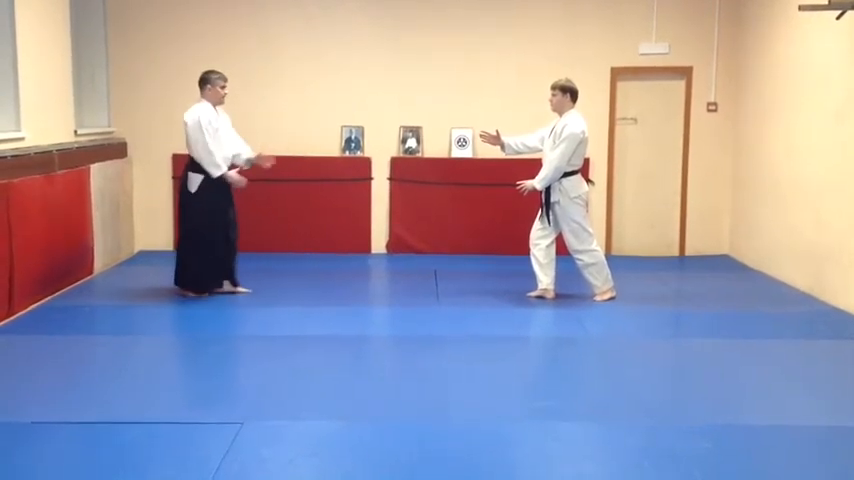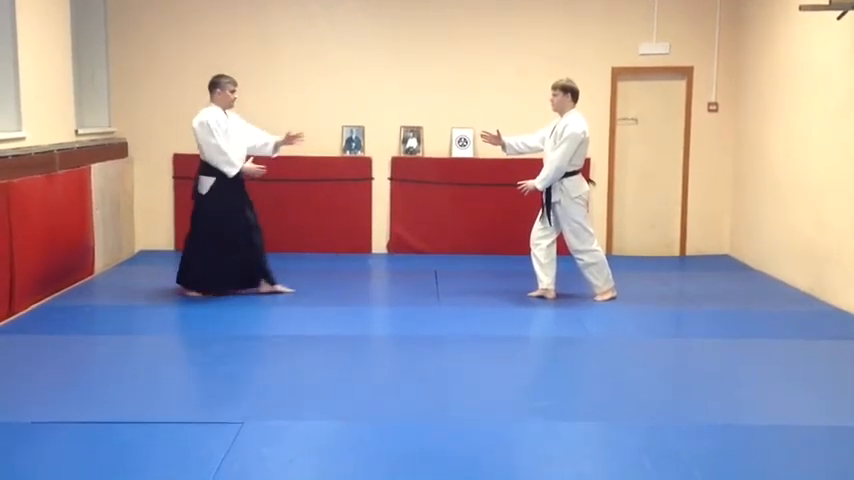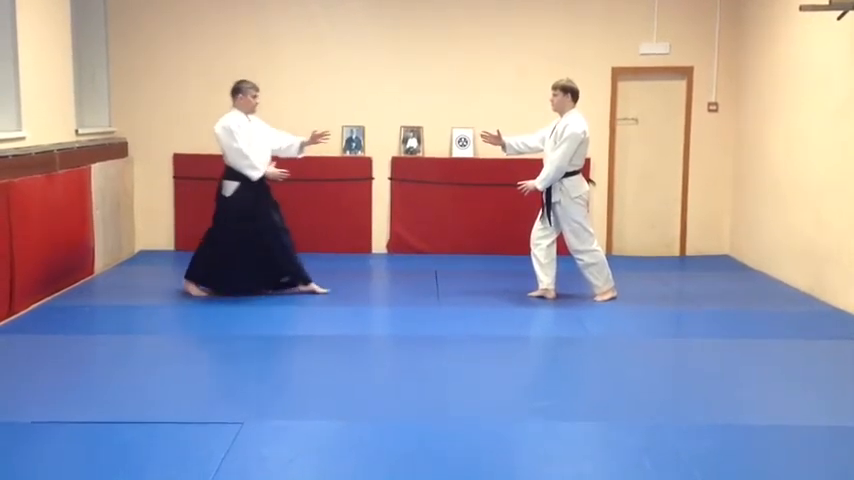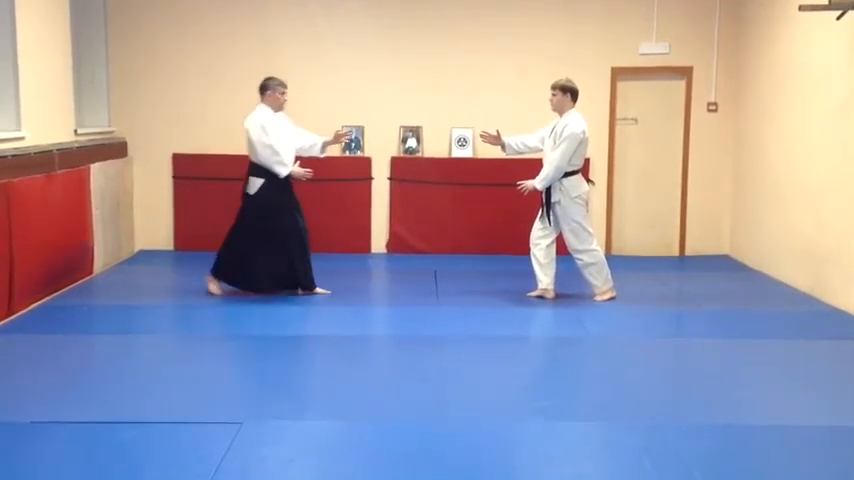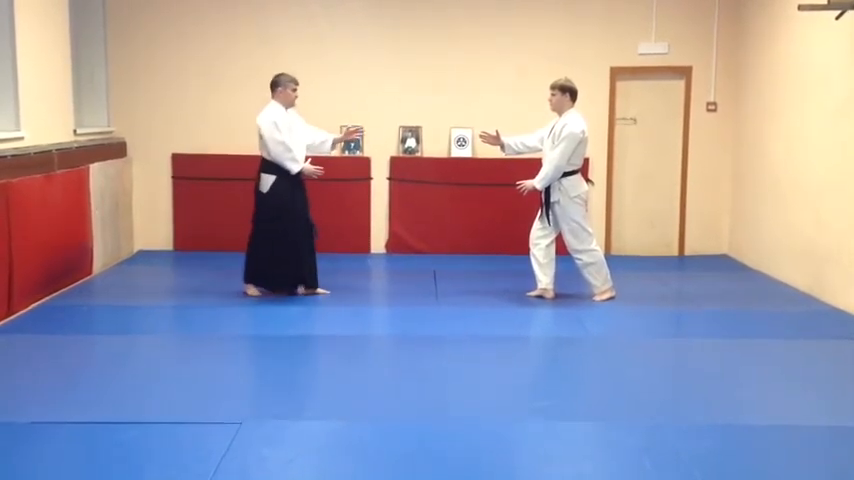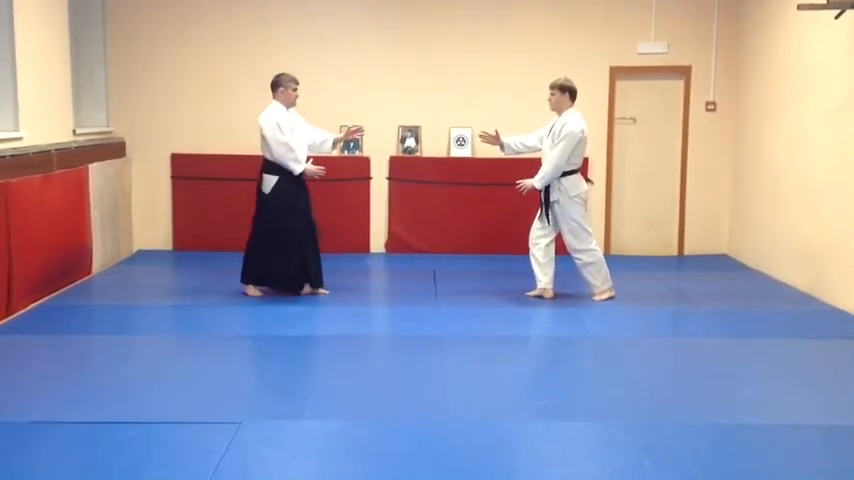
dt=0.2s
person 1, frame 1
left shoulder: (573, 126)
right shoulder: (559, 124)
left elbow: (558, 162)
right elbow: (534, 141)
left wrist: (536, 183)
right wrist: (503, 143)
left hip: (568, 191)
right hip: (556, 191)
left knee: (582, 242)
right knee: (540, 237)
left ankle: (605, 288)
right ankle: (546, 287)
person 1, frame 2
left shoulder: (574, 126)
right shoulder: (560, 124)
left elbow: (559, 162)
right elbow: (535, 141)
left wrist: (538, 183)
right wrist: (504, 143)
left hip: (569, 191)
right hip: (556, 191)
left knee: (582, 242)
right knee: (541, 237)
left ankle: (606, 288)
right ankle: (547, 287)
person 1, frame 3
left shoulder: (574, 126)
right shoulder: (560, 124)
left elbow: (559, 162)
right elbow: (535, 141)
left wrist: (538, 183)
right wrist: (504, 143)
left hip: (569, 191)
right hip: (557, 191)
left knee: (582, 242)
right knee: (541, 237)
left ankle: (606, 288)
right ankle: (547, 287)
person 1, frame 4
left shoulder: (574, 126)
right shoulder: (559, 123)
left elbow: (559, 162)
right elbow: (534, 141)
left wrist: (537, 183)
right wrist: (504, 143)
left hip: (569, 191)
right hip: (556, 191)
left knee: (582, 242)
right knee: (541, 237)
left ankle: (605, 288)
right ankle: (546, 287)
person 1, frame 5
left shoulder: (573, 126)
right shoulder: (559, 123)
left elbow: (558, 161)
right elbow: (534, 141)
left wrist: (536, 183)
right wrist: (503, 143)
left hip: (568, 191)
right hip: (556, 191)
left knee: (581, 242)
right knee: (541, 237)
left ankle: (604, 288)
right ankle: (546, 287)
person 1, frame 6
left shoulder: (572, 125)
right shoulder: (558, 123)
left elbow: (557, 161)
right elbow: (533, 141)
left wrist: (536, 182)
right wrist: (503, 143)
left hip: (567, 190)
right hip: (555, 190)
left knee: (580, 241)
right knee: (540, 236)
left ankle: (604, 287)
right ankle: (545, 287)
person 2, frame 1
left shoulder: (219, 115)
right shoulder: (197, 115)
left elbow: (231, 143)
right elbow: (204, 151)
left wrist: (251, 158)
right wrist: (227, 174)
left hip: (217, 180)
right hip: (201, 181)
left knee: (225, 230)
right knee: (197, 233)
left ankle: (222, 280)
right ankle: (190, 284)
person 2, frame 2
left shoulder: (232, 118)
right shoulder: (205, 119)
left elbow: (252, 138)
right elbow: (216, 152)
left wrist: (279, 142)
right wrist: (242, 168)
left hip: (231, 183)
right hip: (213, 184)
left knee: (248, 230)
right knee: (206, 234)
left ankle: (263, 281)
right ankle: (190, 284)
person 2, frame 3
left shoulder: (256, 123)
right shoulder: (228, 125)
left elbow: (277, 140)
right elbow: (239, 157)
left wrist: (305, 142)
right wrist: (264, 172)
left hip: (256, 188)
right hip: (238, 187)
left knee: (276, 231)
right knee: (223, 236)
left ankle: (300, 281)
right ankle: (193, 281)
person 2, frame 4
left shoulder: (281, 119)
right shoulder: (257, 120)
left elbow: (299, 139)
right elbow: (267, 152)
left wrist: (328, 141)
right wrist: (290, 171)
left hip: (280, 183)
right hip: (262, 184)
left knee: (295, 232)
right knee: (248, 233)
left ankle: (304, 284)
right ankle: (217, 276)
person 2, frame 5
left shoulder: (291, 115)
right shoulder: (269, 116)
left elbow: (309, 136)
right elbow: (279, 149)
left wrist: (339, 138)
right wrist: (301, 168)
left hip: (290, 180)
right hip: (274, 181)
left knee: (300, 231)
right knee: (267, 232)
left ankle: (303, 283)
right ankle: (253, 282)
person 2, frame 6
left shoulder: (292, 116)
right shoulder: (271, 117)
left elbow: (310, 136)
right elbow: (281, 149)
left wrist: (340, 138)
right wrist: (303, 168)
left hip: (292, 180)
right hip: (276, 181)
left knee: (302, 230)
right knee: (267, 232)
left ankle: (305, 282)
right ankle: (252, 281)
